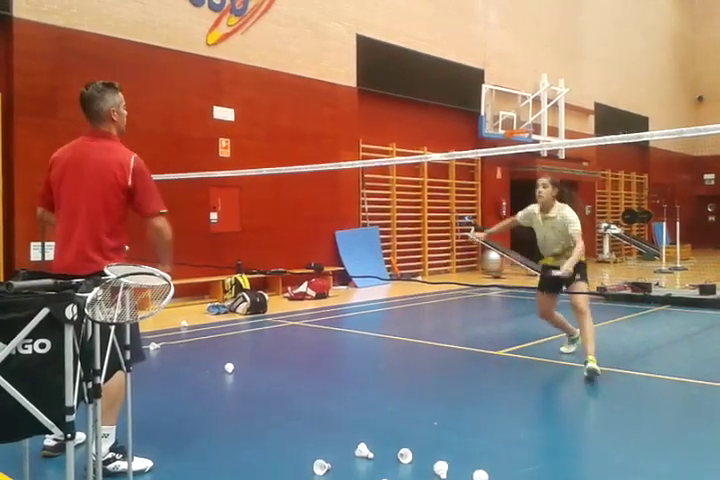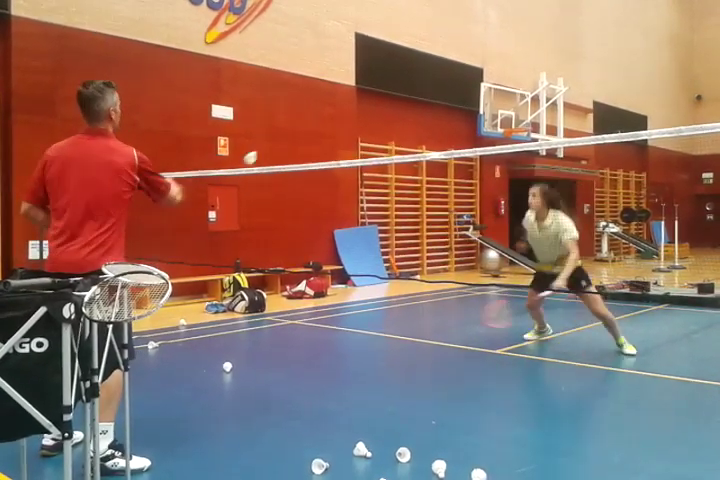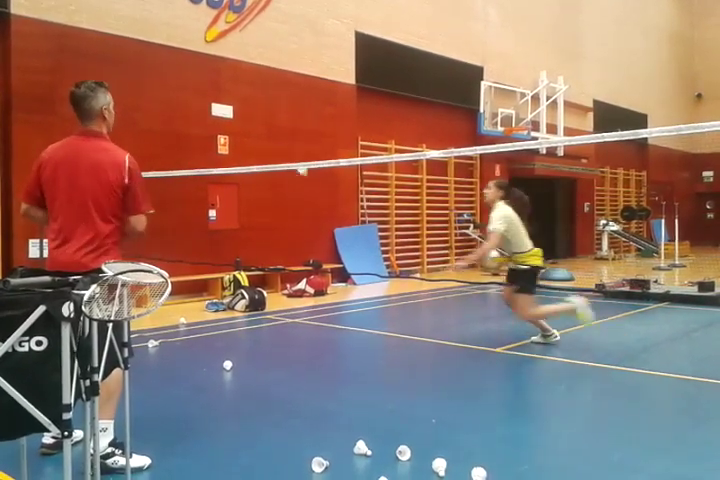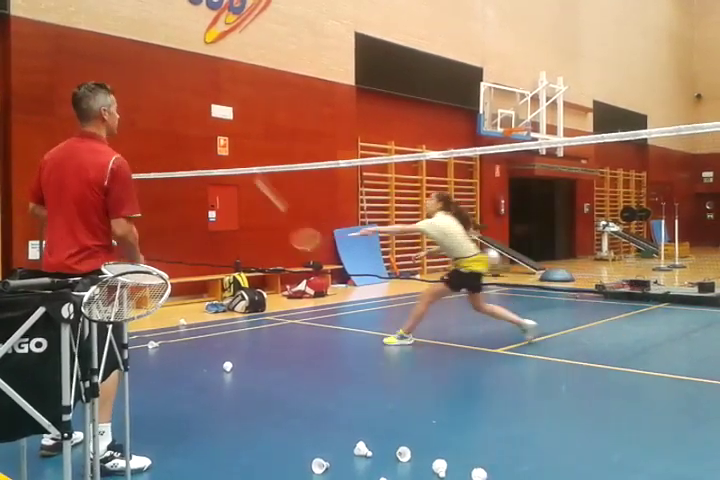
dt=0.3s
person 1, frame 1
left shoulder: (62, 157)
right shoulder: (129, 163)
left elbow: (44, 212)
right elbow: (158, 224)
right wrist: (165, 264)
left hip: (63, 272)
right hip: (104, 275)
right knee: (118, 360)
left ankle: (58, 434)
right ankle: (107, 450)
person 1, frame 2
left shoulder: (54, 154)
right shoulder: (129, 158)
left elbow: (29, 209)
right elbow: (169, 195)
right wrist: (177, 191)
left hip: (58, 270)
right hip: (100, 273)
right knee: (113, 359)
left ankle: (55, 433)
right ankle: (105, 449)
person 1, frame 3
left shoulder: (50, 155)
right shoulder: (122, 161)
left elbow: (29, 209)
right elbow: (137, 226)
left hip: (59, 270)
right hip: (99, 272)
right knee: (112, 358)
left ankle: (54, 432)
right ankle: (104, 446)
person 1, frame 4
left shoulder: (52, 157)
right shoulder: (112, 162)
left elbow: (36, 208)
right elbow: (123, 230)
right wrist: (136, 258)
left hip: (55, 271)
right hip: (93, 274)
right knee: (108, 361)
left ankle: (54, 433)
right ankle: (103, 449)
person 2, frame 1
left shoulder: (566, 213)
right shoulder: (532, 212)
left elbow: (579, 245)
right elbow: (510, 222)
left wrist: (569, 264)
right wrist: (486, 233)
left hip: (572, 263)
right hip: (550, 263)
left knee: (581, 306)
right knee: (545, 312)
left ankle: (590, 361)
right ankle: (573, 333)
person 2, frame 2
left shoulder: (561, 222)
right shoulder: (529, 218)
left elbow: (574, 254)
left wrist: (563, 277)
left hip: (567, 267)
right hip: (545, 268)
left knee: (599, 310)
right knee: (531, 305)
left ankle: (621, 341)
right ankle: (542, 329)
person 2, frame 3
left shoulder: (499, 212)
right shoulder: (501, 210)
left elbow: (491, 244)
left wrist: (466, 261)
left hip: (525, 262)
right hip: (518, 260)
left knee: (526, 313)
right knee: (509, 299)
left ankle: (573, 306)
right ankle: (548, 333)
person 2, frame 4
left shoulder: (435, 223)
right shoulder: (448, 220)
left elbow: (403, 228)
left wrist: (374, 229)
right wrist: (428, 252)
left hip: (468, 268)
right hip: (473, 265)
left knee: (426, 297)
right knee: (479, 306)
left ankle: (405, 335)
right ankle: (524, 324)
